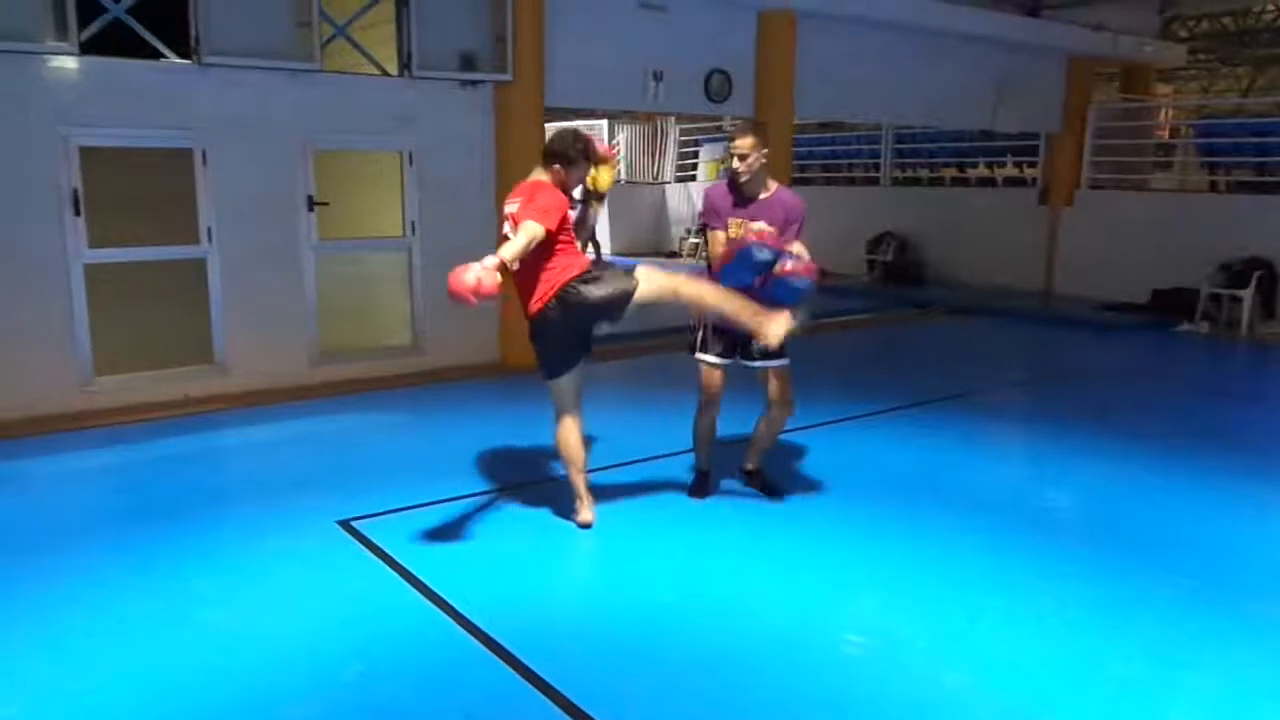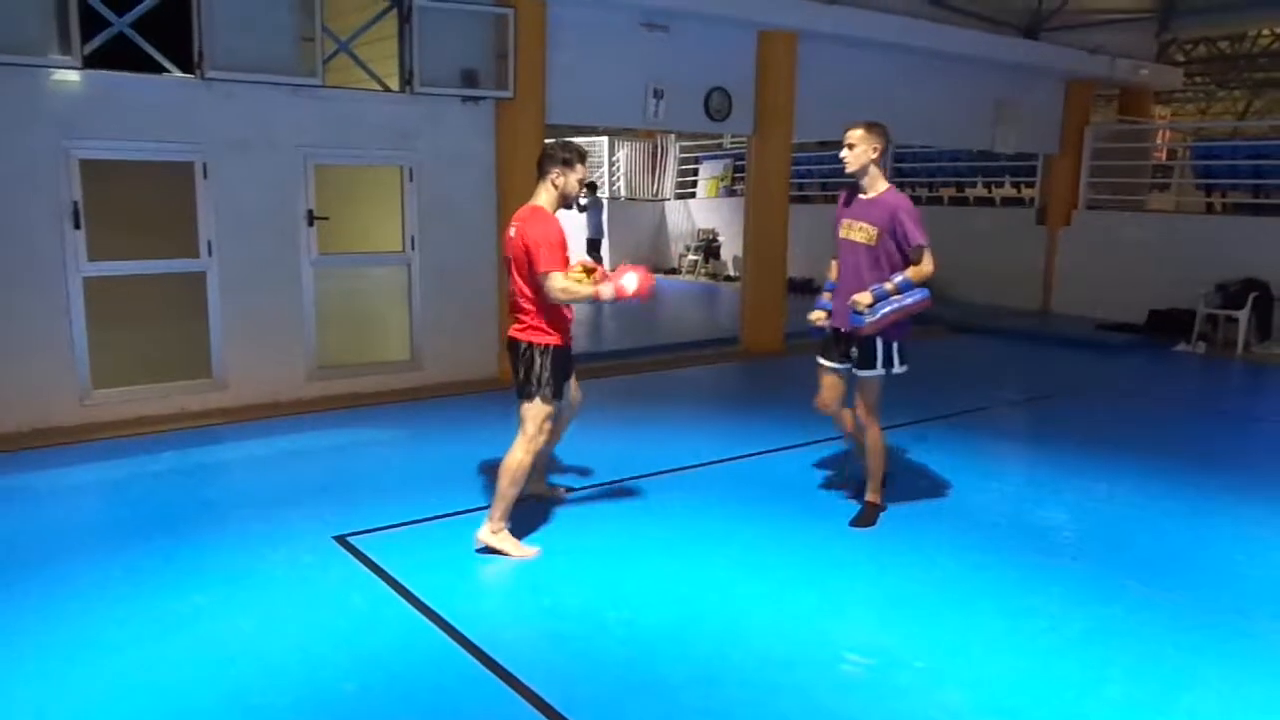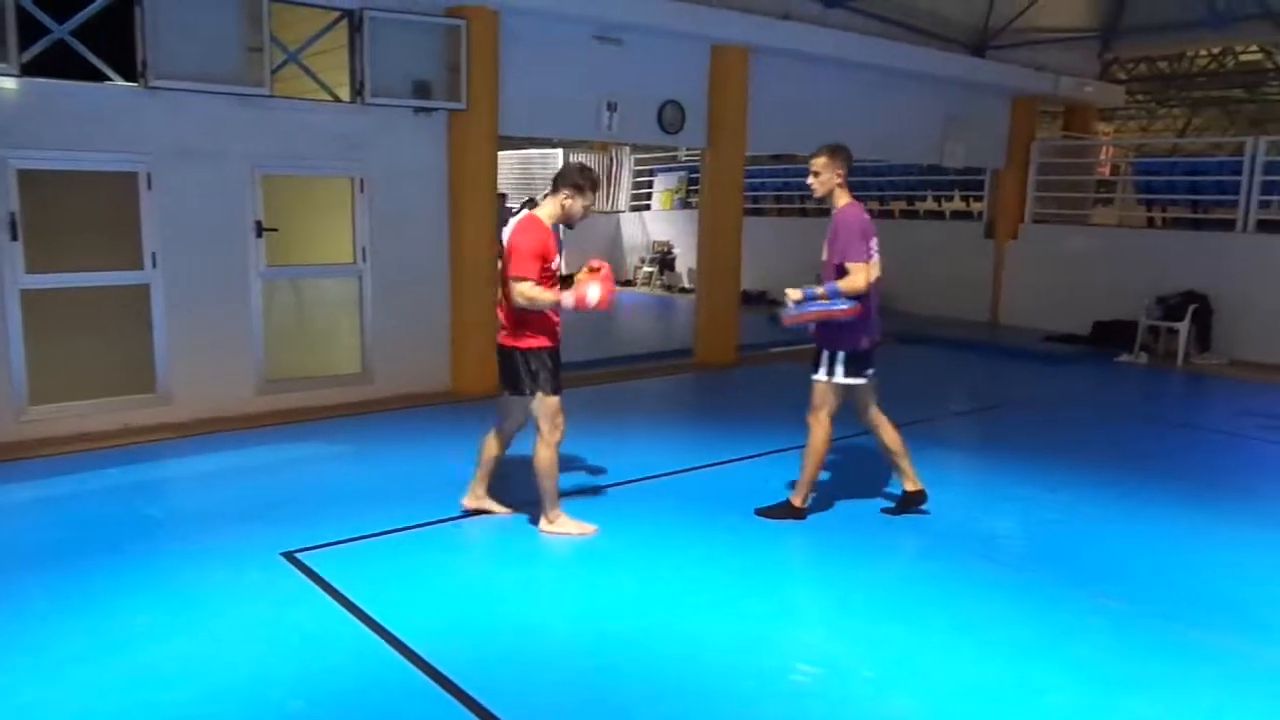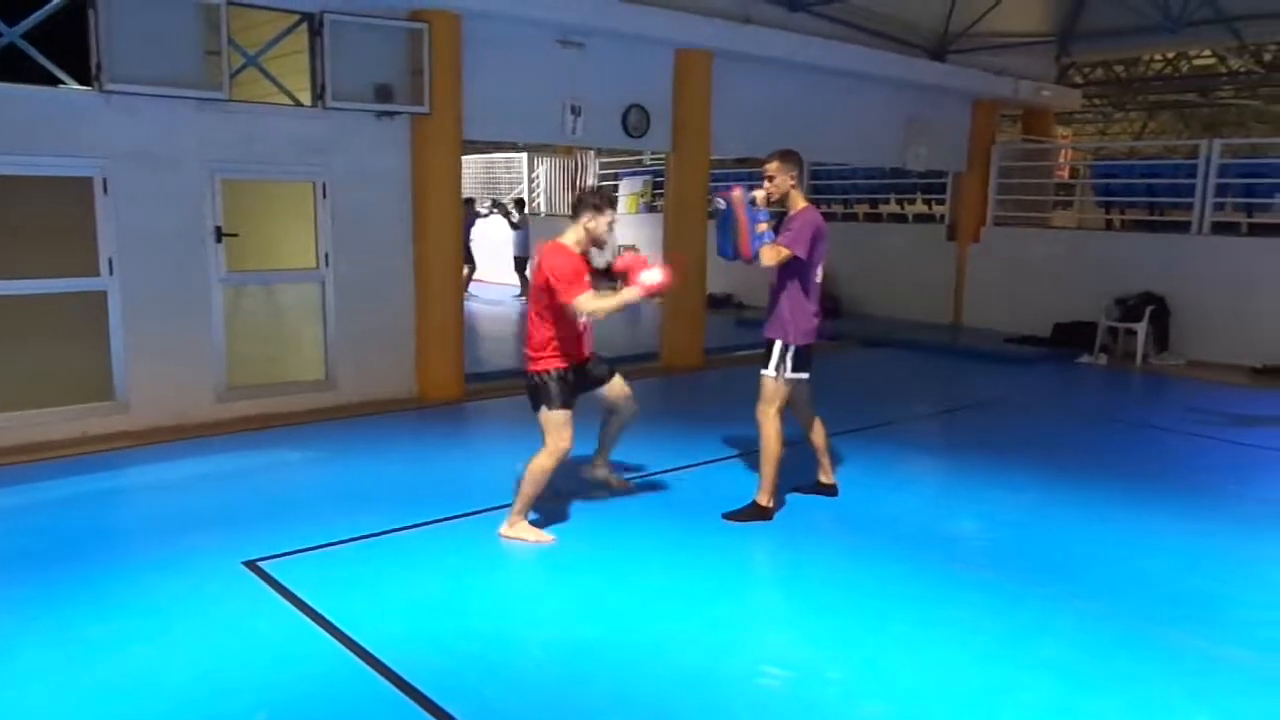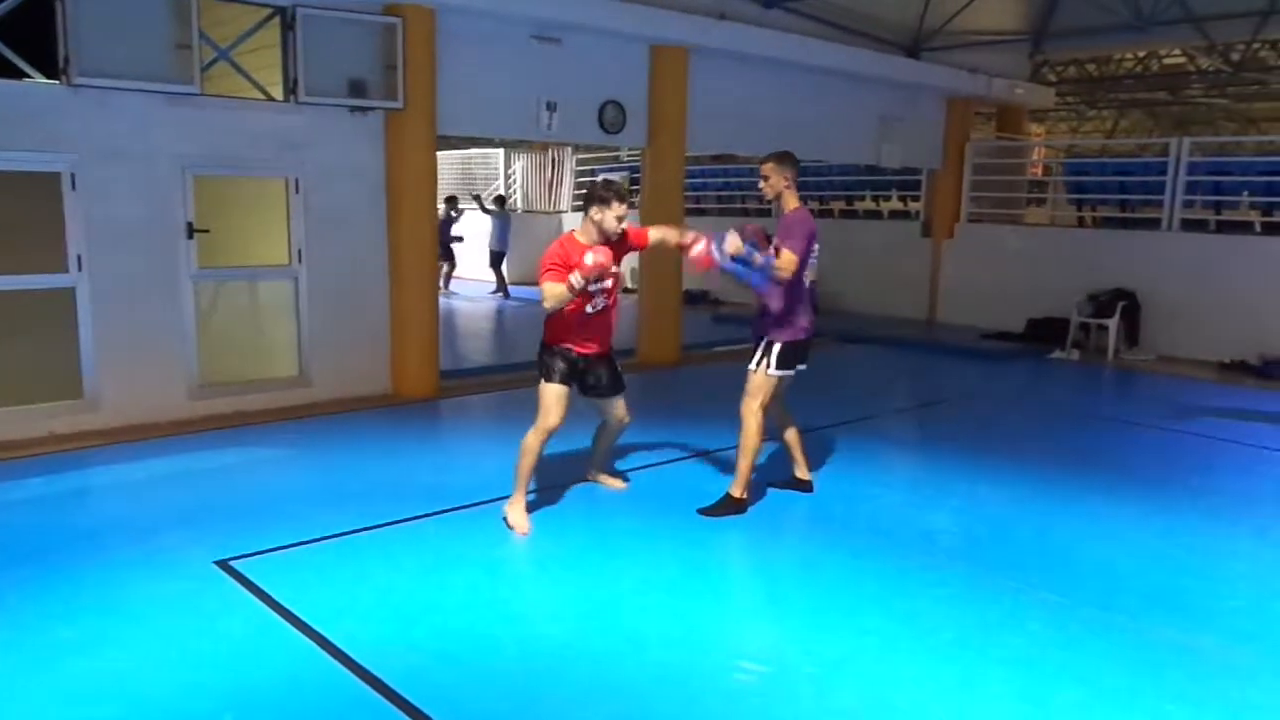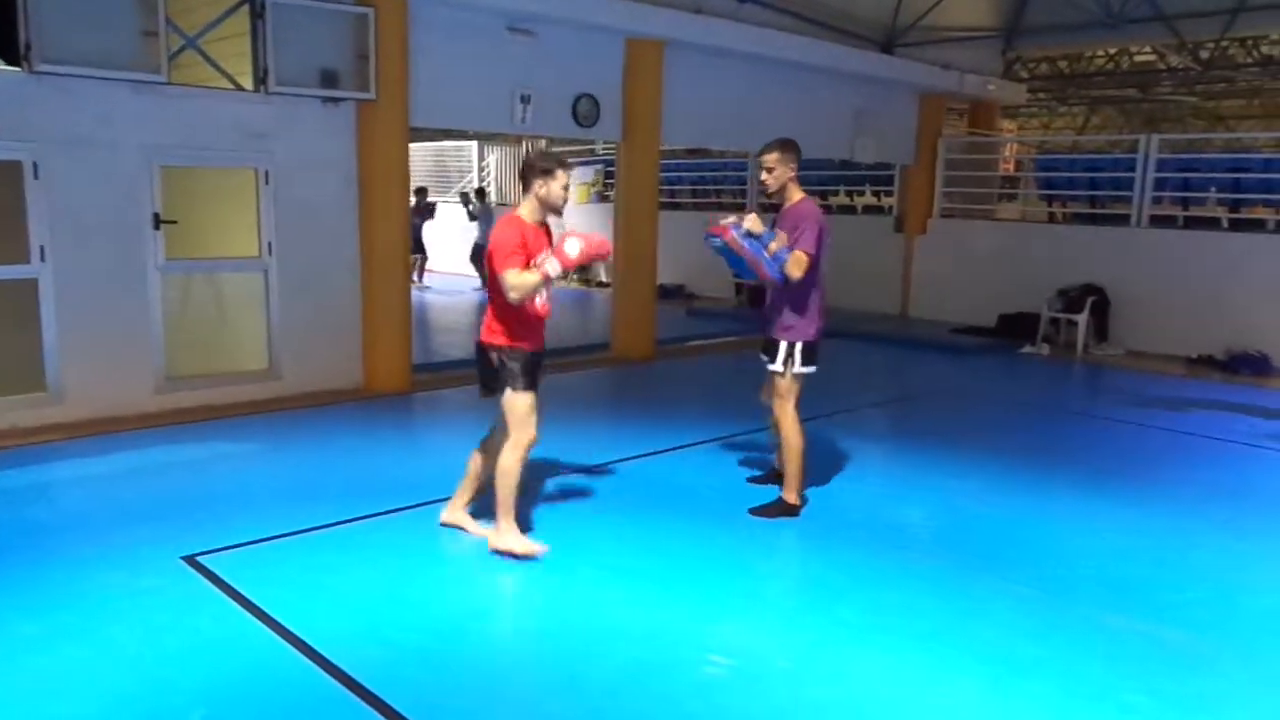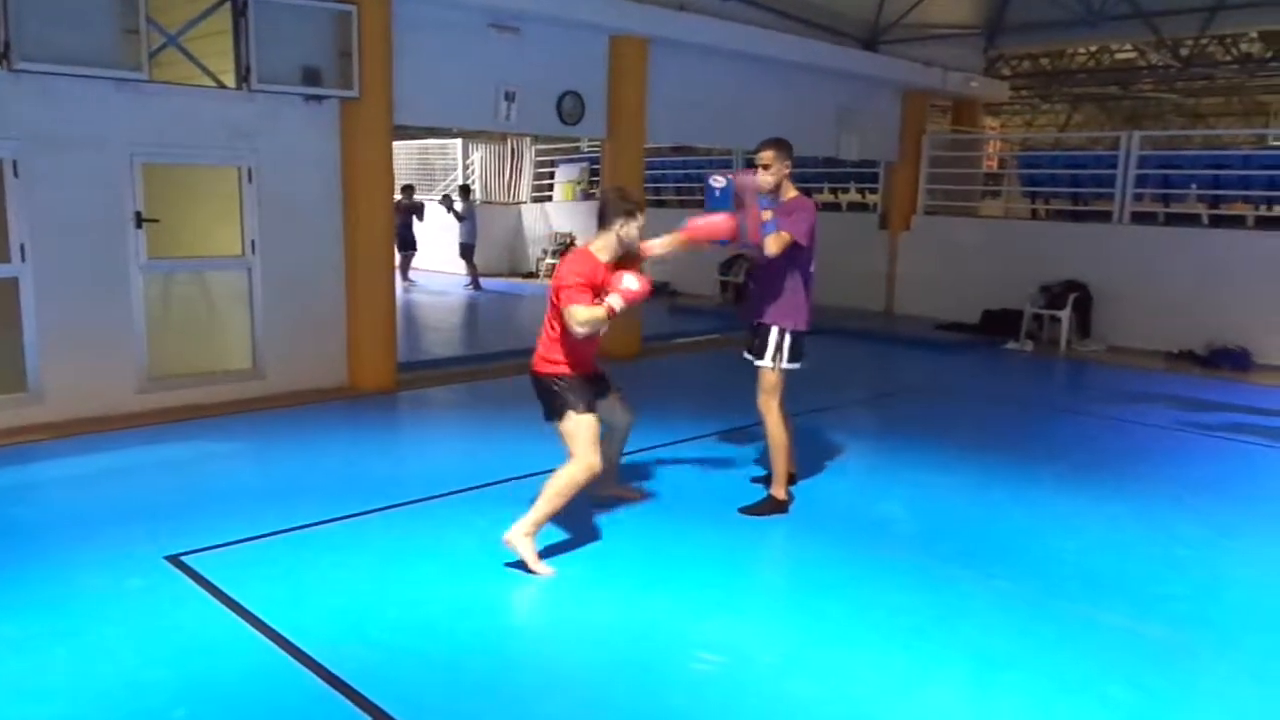
dt=0.7s
person 1, frame 1
left shoulder: (516, 198)
right shoulder: (548, 197)
right elbow: (527, 237)
right wrist: (492, 264)
left hip: (542, 316)
right hip: (574, 290)
left knee: (566, 411)
right knee: (679, 284)
left ankle: (582, 501)
right ankle: (765, 323)
person 1, frame 2
left shoulder: (525, 217)
right shoulder: (543, 225)
right elbow: (559, 289)
left wrist: (581, 276)
right wrist: (611, 289)
left hip: (539, 340)
right hip: (539, 343)
left knee: (565, 407)
right knee: (533, 434)
left ankle: (534, 482)
right ankle: (495, 527)
person 1, frame 3
left shoulder: (540, 229)
right shoulder: (532, 233)
right elbow: (522, 295)
left wrist: (574, 283)
right wrist: (572, 298)
left hip: (524, 344)
right hip: (530, 346)
left knee: (509, 422)
right knee: (551, 430)
left ankle: (477, 493)
right ankle: (552, 516)
person 1, frame 4
left shoulder: (580, 253)
right shoulder: (556, 259)
right elbow: (592, 309)
right wrist: (638, 291)
left hip: (578, 357)
right hip: (548, 365)
left knee: (625, 403)
right knee: (559, 445)
left ankle: (599, 465)
right ankle: (515, 521)
person 1, frame 5
left shoulder: (619, 239)
right shoulder: (558, 251)
left elbow: (659, 234)
right elbow: (549, 301)
left wrist: (689, 240)
right wrist: (582, 276)
left hip: (599, 352)
right hip: (561, 350)
left knee: (619, 417)
right knee: (549, 421)
left ankle: (595, 470)
right ankle: (517, 500)
person 1, frame 6
left shoulder: (543, 229)
right shoulder: (509, 231)
left elbow: (544, 277)
right elbow: (516, 288)
left wrist: (583, 256)
right wrist: (562, 263)
left hip: (528, 345)
right hip: (505, 346)
left knee: (506, 431)
right knee: (523, 434)
left ankle: (457, 507)
right ankle: (504, 529)
person 1, frame 7
left shoulder: (614, 255)
right shoulder: (580, 267)
left elbow: (652, 248)
right elbow: (579, 325)
left wrist: (693, 231)
right wrist: (618, 299)
left hip: (579, 367)
right hip: (558, 372)
left knee: (621, 420)
right knee: (588, 462)
left ankle: (609, 484)
right ankle: (524, 532)
person 2, frame 1
left shoulder: (789, 204)
right shoulder: (717, 196)
right elbow: (716, 258)
left wrist: (793, 260)
right hip: (718, 318)
left knee: (781, 405)
right knee: (708, 405)
left ankle: (752, 466)
right ankle: (702, 469)
person 2, frame 2
left shoulder: (896, 205)
right shoulder: (847, 199)
left elbow: (925, 267)
left wrist: (876, 294)
right wrist: (825, 303)
left hip: (876, 327)
right hip: (844, 322)
left knee: (864, 411)
right knee: (828, 403)
left ankle: (873, 497)
right ankle: (876, 468)
person 2, frame 3
left shoulder: (846, 220)
right shoulder: (854, 216)
left elbow: (859, 281)
left wrist: (808, 294)
right wrist: (820, 297)
left hip: (843, 338)
right hip: (855, 334)
left knee: (818, 417)
right knee: (870, 413)
left ankle: (798, 502)
right ankle: (912, 487)
person 2, frame 4
left shoulder: (807, 221)
right shoulder: (795, 219)
left elbow: (769, 258)
right elbow: (766, 256)
left hip: (790, 332)
right hip: (796, 330)
left knee: (767, 411)
right knee: (802, 407)
left ankle: (764, 502)
right ankle: (826, 478)
person 2, frame 5
left shoulder: (796, 221)
right shoulder: (797, 221)
left elbow: (784, 270)
left wrist: (742, 251)
right wrist: (751, 249)
left hip: (783, 330)
right hip: (791, 328)
left knee: (751, 407)
right knee: (773, 403)
left ankle: (737, 494)
right ankle: (802, 474)
person 2, frame 6
left shoulder: (809, 213)
right shoulder: (783, 212)
left elbow: (795, 271)
left wrist: (763, 234)
left hip: (797, 325)
right hip: (780, 322)
left knee: (784, 407)
right knee: (774, 399)
left ankle: (791, 497)
right ankle: (782, 468)
person 2, frame 7
left shoulder: (802, 207)
right shoulder: (770, 205)
left elbow: (772, 248)
left wrist: (766, 201)
left hip: (784, 318)
right hip: (765, 314)
left knee: (768, 402)
right knee: (773, 399)
left ankle: (779, 494)
right ankle: (787, 468)
